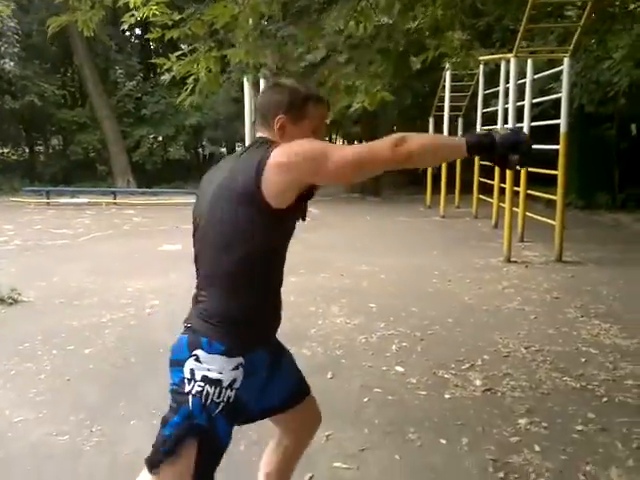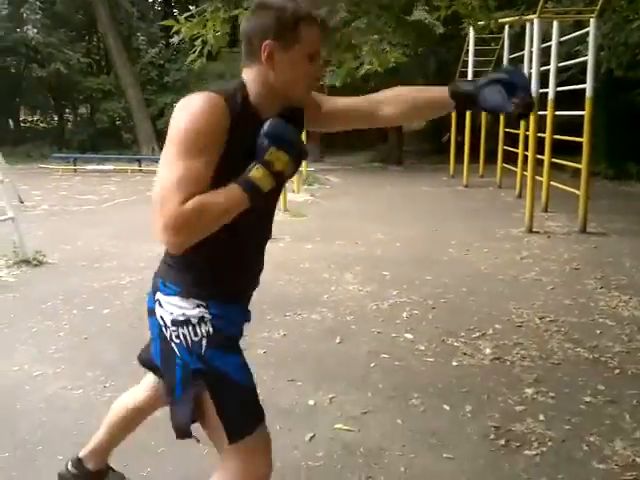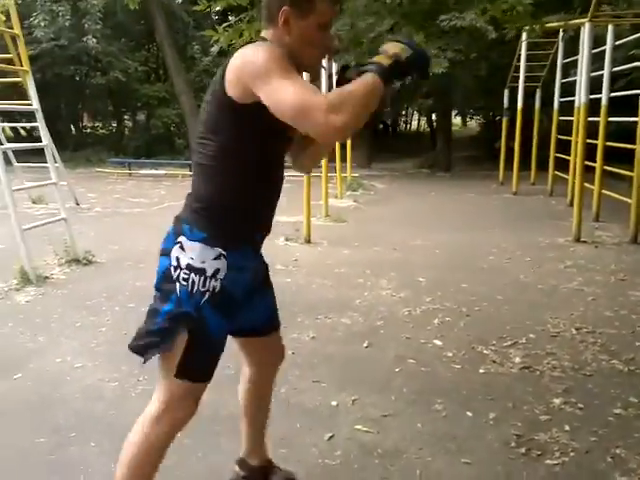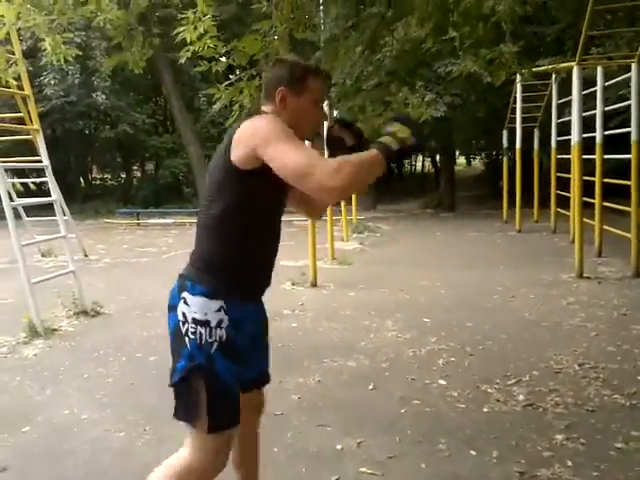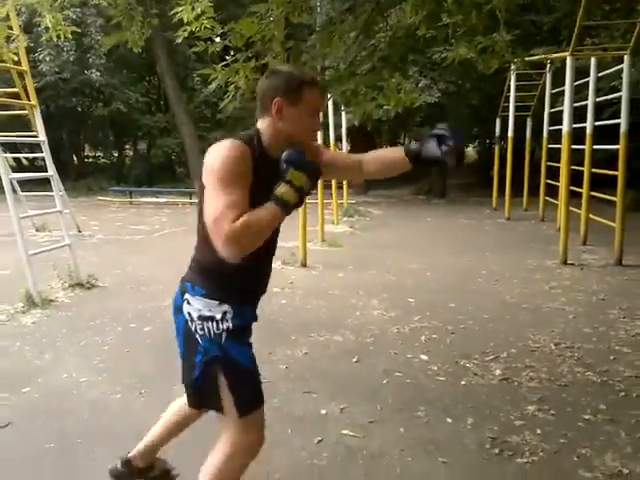
dt=0.4s
person 1, frame 1
left shoulder: (224, 173)
right shoulder: (285, 162)
right elbow: (395, 149)
right wrist: (480, 143)
left hip: (251, 345)
right hip: (215, 358)
left knee: (303, 420)
person 1, frame 2
left shoulder: (293, 108)
right shoulder: (205, 111)
left elbow: (380, 107)
right elbow: (174, 229)
left wrist: (466, 95)
right wrist: (262, 175)
left hip: (221, 303)
right hip: (190, 307)
left knee: (163, 385)
person 1, frame 3
left shoulder: (277, 73)
right shoulder: (255, 61)
left elbow: (307, 159)
right elbow: (330, 120)
left wrist: (349, 97)
right wrist: (382, 69)
left hip: (240, 253)
right hip: (204, 254)
left knee: (267, 355)
right knee: (176, 403)
person 1, frame 4
left shoulder: (276, 146)
right shoulder: (260, 131)
left elbow: (315, 206)
right elbow: (328, 188)
left wrist: (352, 153)
right wrist: (392, 145)
left hip: (241, 304)
right hip: (208, 309)
left knee: (249, 408)
person 1, frame 5
left shoulder: (290, 149)
right shoulder: (229, 156)
left elbow: (361, 165)
right elbow: (231, 245)
left wrist: (419, 152)
right wrist: (288, 194)
left hip: (235, 303)
right hip: (210, 308)
left knee: (208, 397)
right knee: (247, 435)
